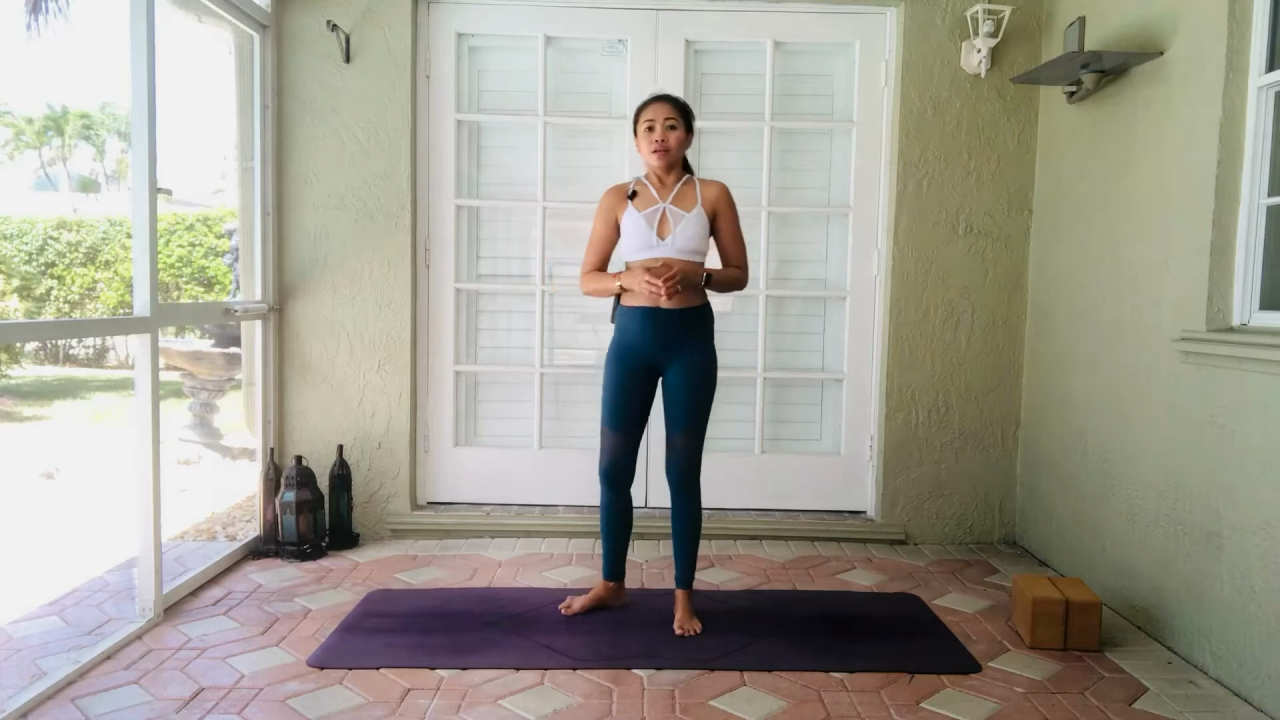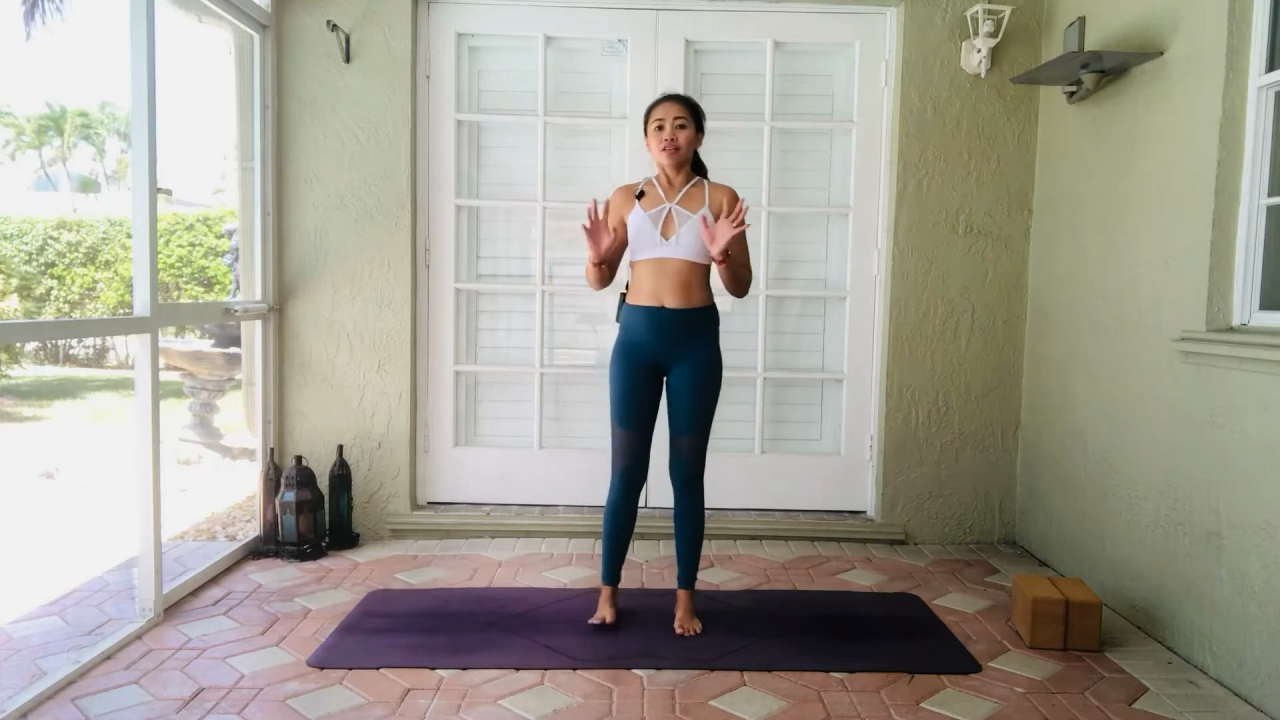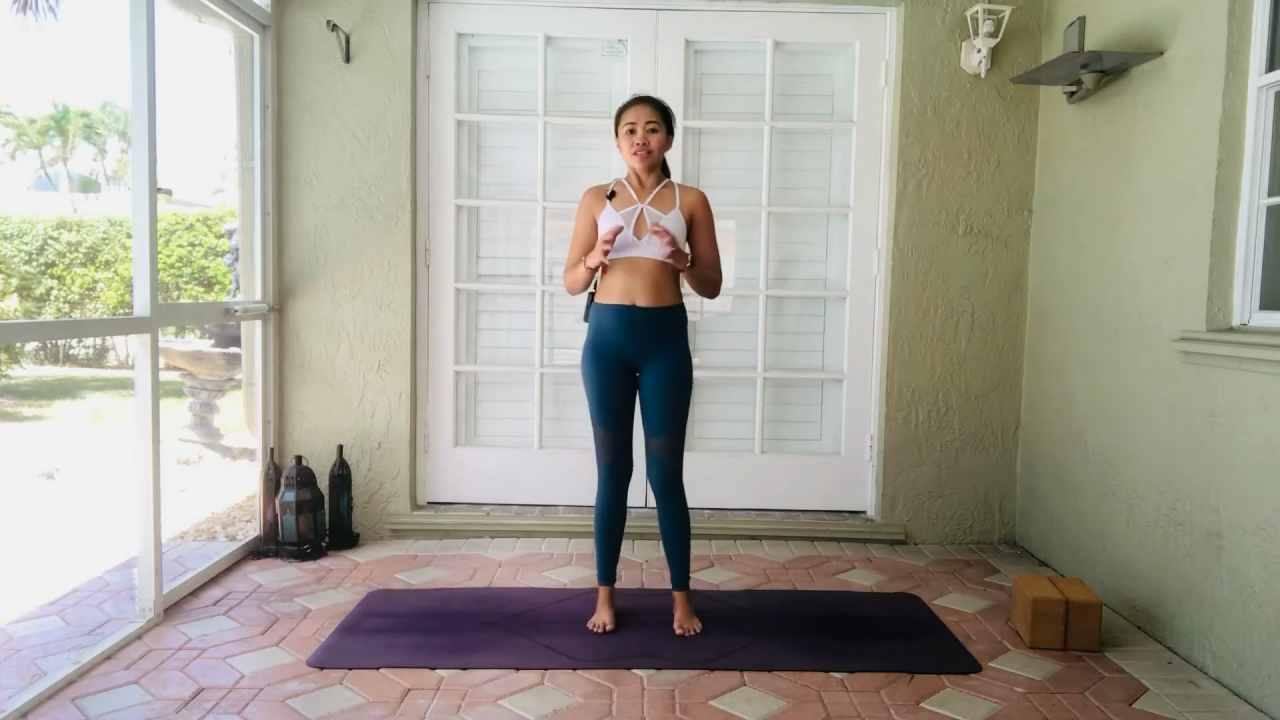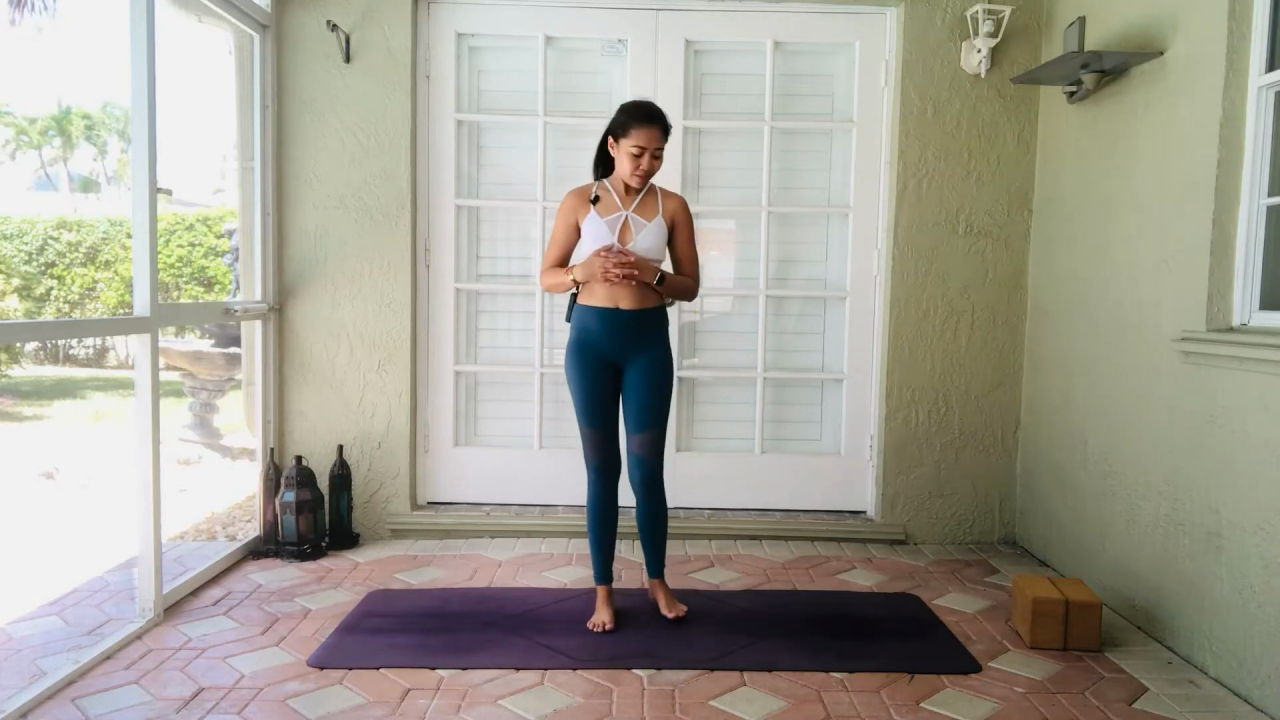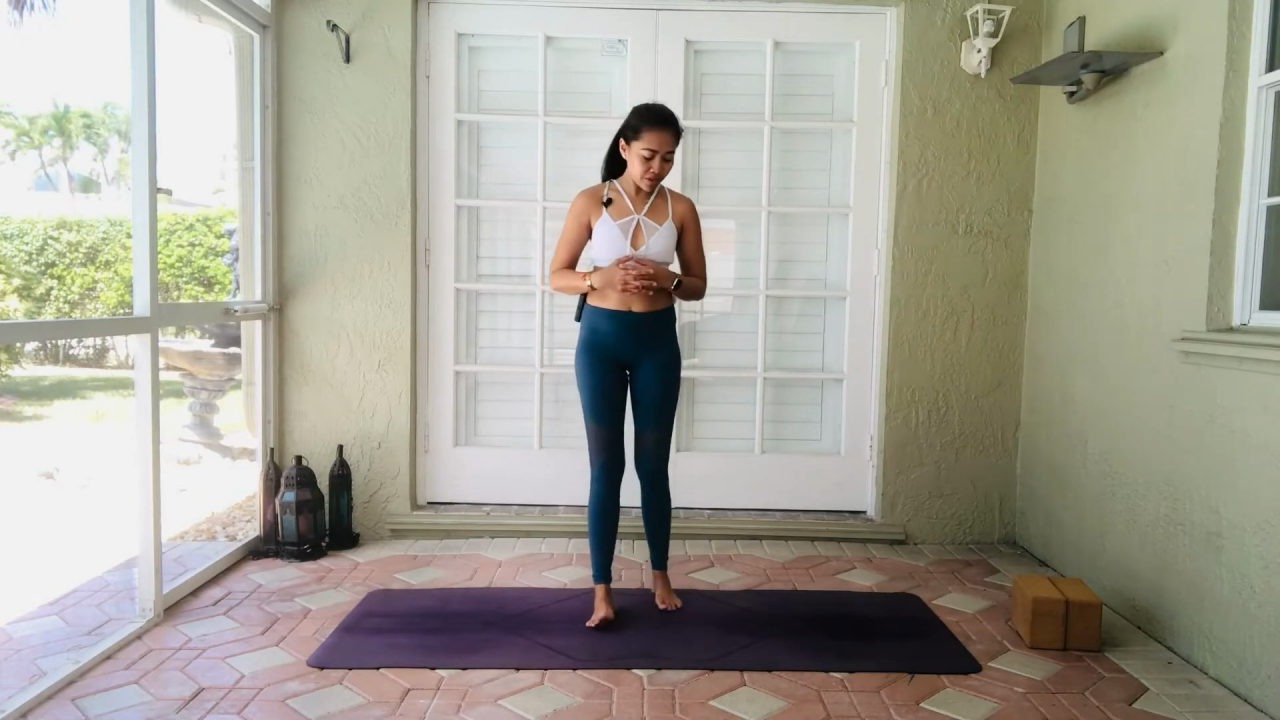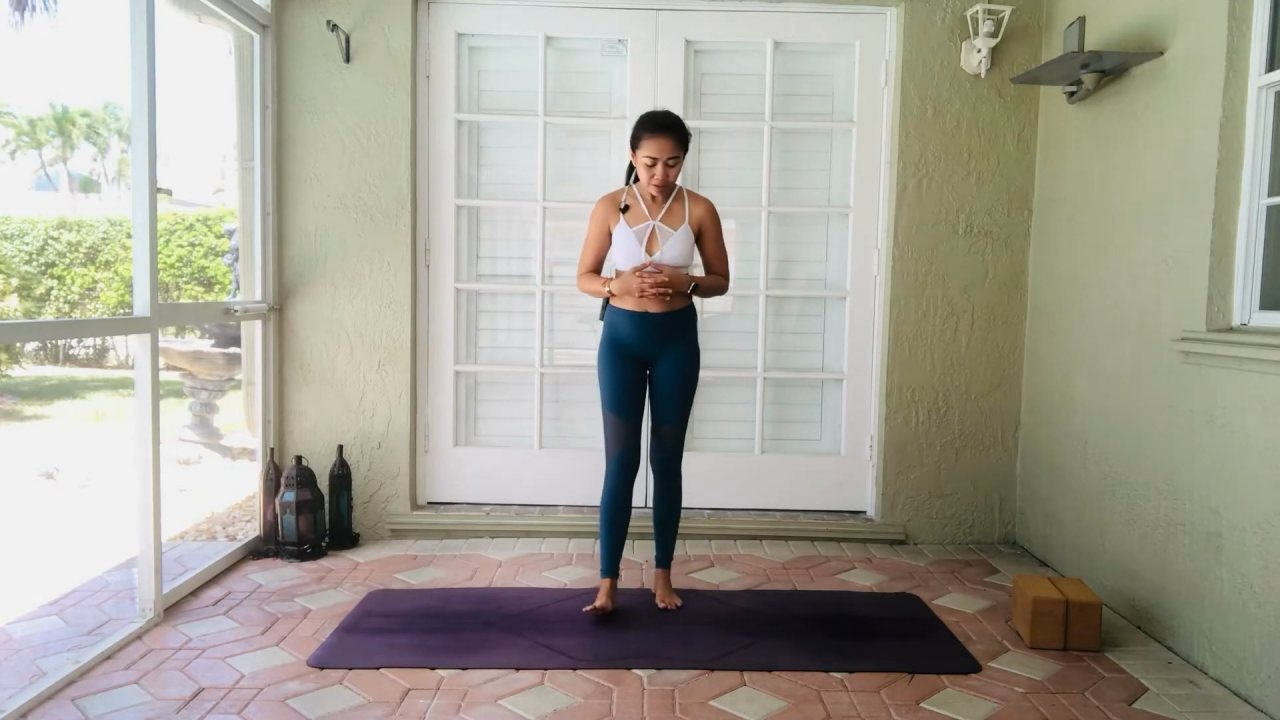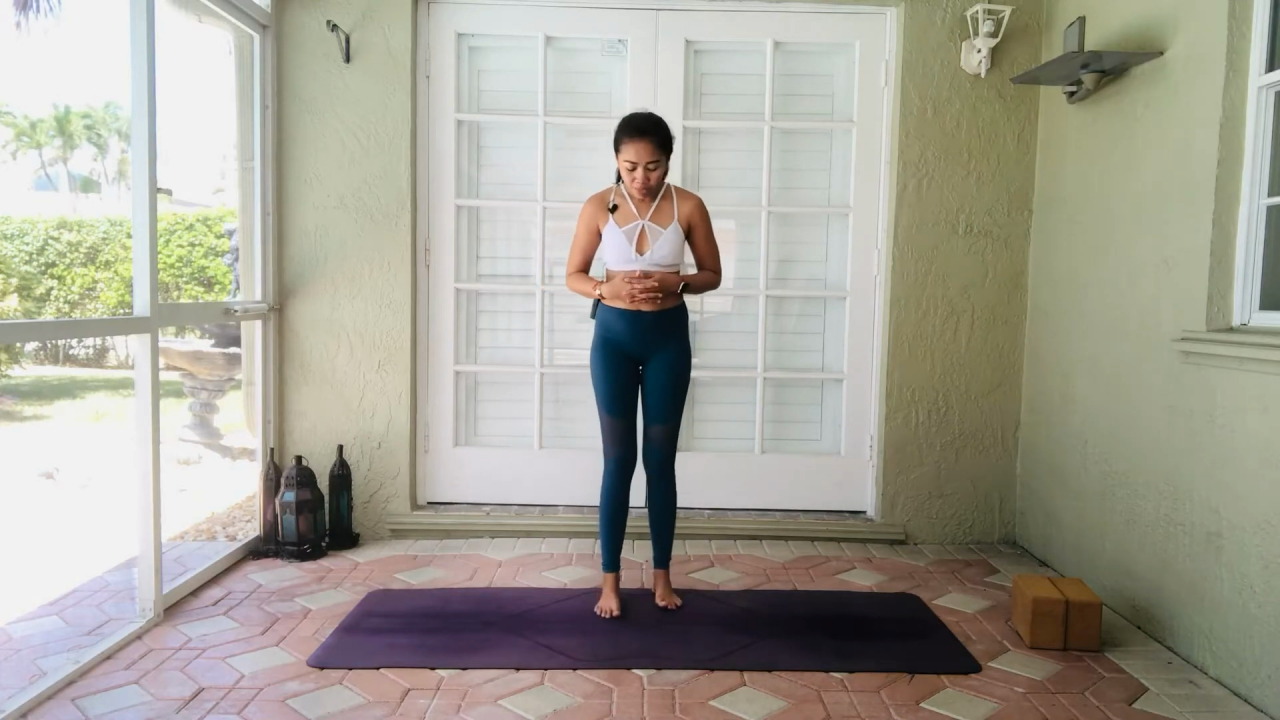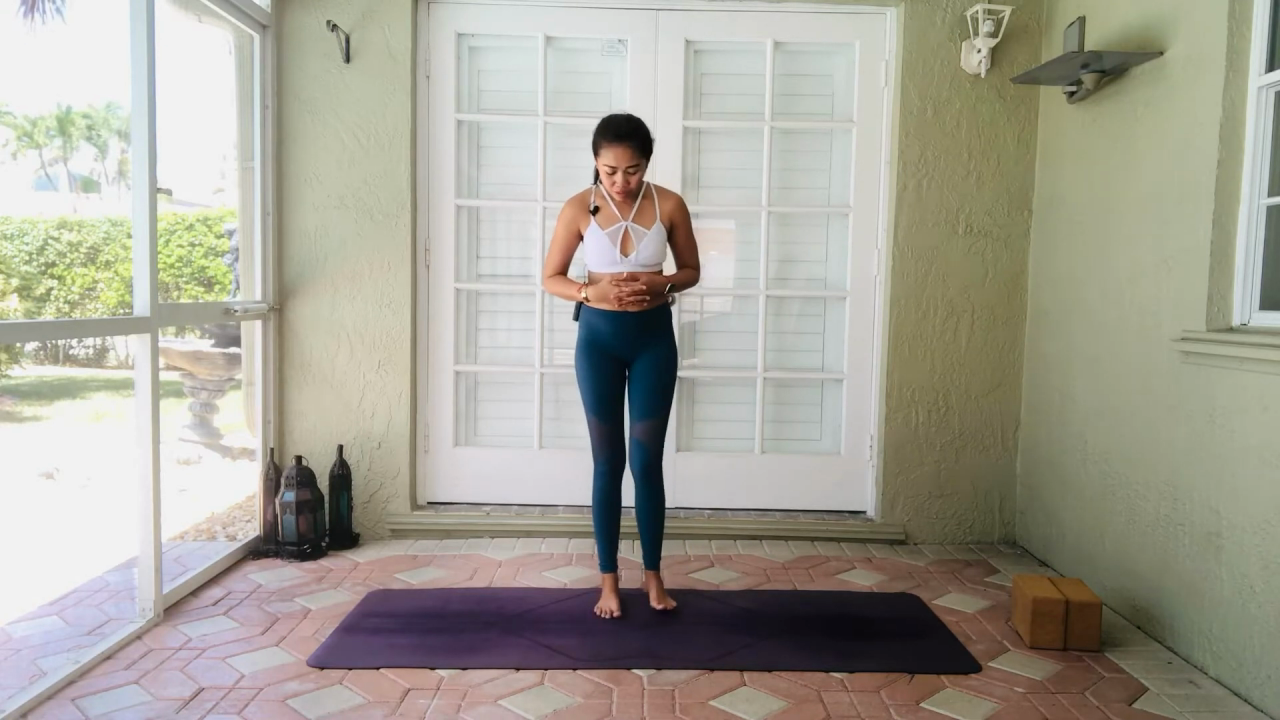
dt=0.4s
person 1, frame 1
left shoulder: (713, 195)
right shoulder: (617, 199)
left elbow: (739, 275)
right elbow: (587, 279)
left wrist: (695, 275)
right wrist: (629, 280)
left hip: (691, 337)
right hip: (632, 335)
left knee: (683, 471)
right knee: (613, 468)
left ankle: (683, 596)
right ankle: (611, 583)
person 1, frame 2
left shoulder: (721, 199)
right shoulder: (624, 198)
left elbow: (741, 287)
right elbow: (598, 281)
left wrist: (722, 255)
right wrist: (597, 255)
left hip: (695, 338)
right hip: (636, 336)
left knee: (686, 473)
right knee: (626, 470)
left ankle: (684, 596)
right ankle: (608, 590)
person 1, frame 3
left shoulder: (691, 201)
right shoulder: (596, 199)
left elbow: (712, 285)
right elbow: (570, 282)
left wrist: (680, 257)
right wrist: (596, 259)
left hip: (666, 338)
right hip: (607, 336)
left knee: (665, 473)
right knee: (613, 470)
left ankle: (681, 596)
right ankle: (605, 593)
person 1, frame 4
left shoulder: (672, 206)
right shoulder: (579, 201)
left elbow: (690, 286)
right elbow: (547, 276)
left wrist: (651, 274)
right wrist: (582, 271)
left hip: (648, 340)
right hip: (591, 338)
left knee: (646, 470)
right knee: (602, 469)
left ankle: (657, 579)
right ankle: (603, 593)
person 1, frame 5
left shoulder: (681, 208)
right shoulder: (590, 202)
left elbow: (698, 285)
right elbow: (557, 275)
left wrist: (667, 280)
right wrist: (600, 278)
left hip: (658, 340)
right hip: (601, 338)
left knee: (653, 465)
right knee: (606, 467)
left ankle: (660, 575)
right ankle: (601, 591)
person 1, frame 6
left shoulder: (699, 210)
right shoulder: (609, 207)
left elbow: (720, 280)
right elbow: (583, 277)
left wrist: (684, 284)
right wrist: (618, 286)
left hip: (676, 339)
right hip: (621, 337)
left knee: (667, 461)
right knee: (620, 461)
left ankle: (662, 574)
right ankle: (607, 582)
person 1, frame 7
left shoulder: (688, 207)
right shoulder: (599, 206)
left elbow: (713, 274)
right elbow: (573, 275)
left wrist: (676, 283)
right wrist: (606, 288)
left hip: (668, 337)
right hip: (614, 336)
left knee: (660, 460)
right knee: (618, 460)
left ankle: (661, 574)
right ankle: (609, 580)
person 1, frame 8
left shoulder: (669, 205)
right shoulder: (579, 208)
left elbow: (692, 271)
right elbow: (551, 278)
left wrist: (662, 285)
right wrist: (592, 292)
left hip: (653, 336)
right hip: (599, 337)
left knee: (647, 459)
right knee: (608, 461)
left ankle: (653, 575)
right ankle: (608, 581)
